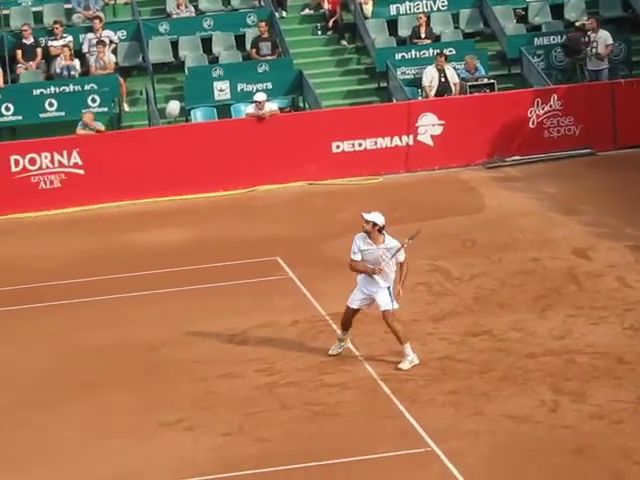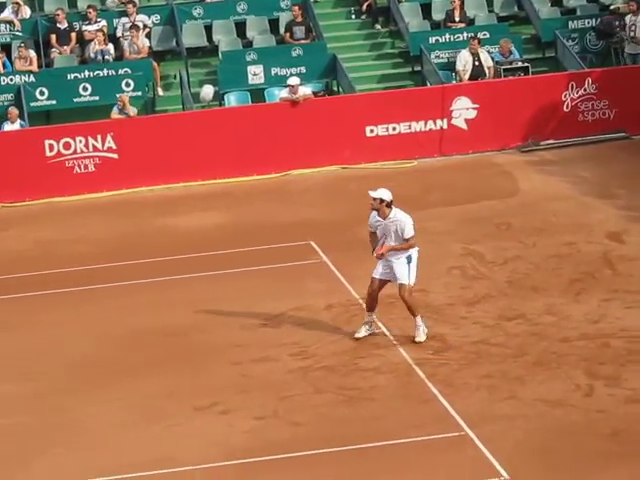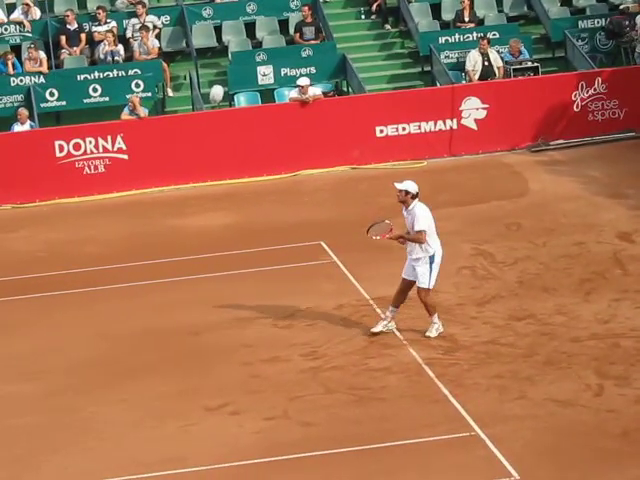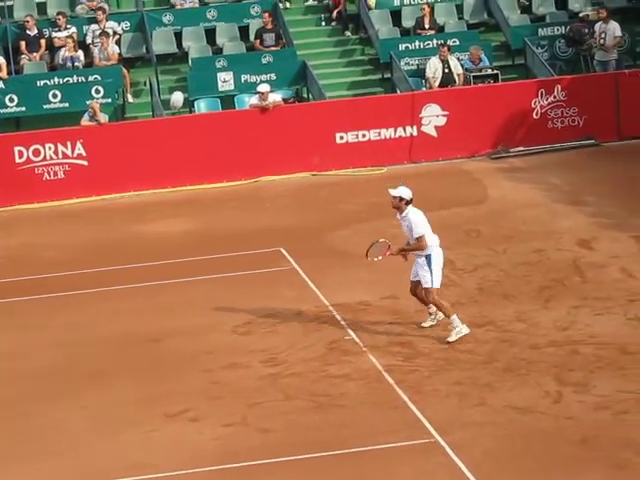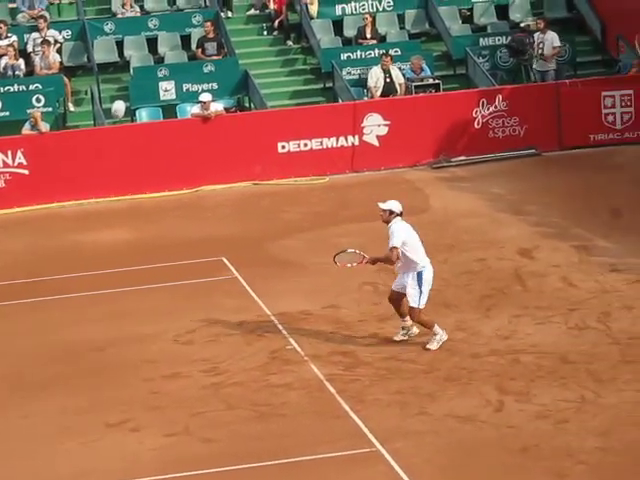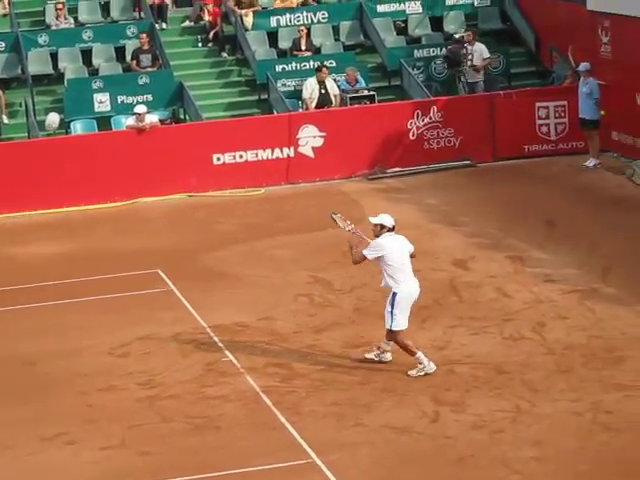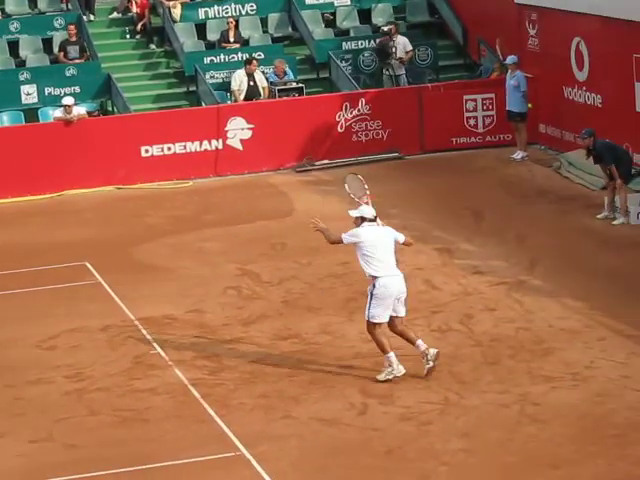
dt=0.3s
person 1, frame 1
left shoulder: (393, 245)
right shoulder: (359, 239)
left elbow: (403, 263)
right elbow: (352, 265)
left wrist: (399, 284)
right wrist: (371, 269)
left hip: (383, 286)
right hip: (365, 283)
left knee: (389, 320)
right knee: (347, 316)
left ankle: (410, 356)
right ankle: (342, 341)
person 1, frame 2
left shoulder: (403, 219)
right shoulder: (374, 217)
left elbow: (412, 243)
left wrist: (390, 247)
right wrist: (376, 248)
left hip: (405, 258)
right hip: (386, 258)
left knee: (405, 295)
right knee: (372, 291)
left ankle: (419, 325)
right ankle: (369, 325)
person 1, frame 3
left shoulder: (420, 211)
right shoulder: (408, 209)
left elbow: (421, 238)
left wrist: (400, 236)
right wrist: (405, 238)
left hip: (428, 257)
right hip: (414, 255)
left knee: (423, 295)
right knee: (403, 289)
left ankle: (436, 323)
right ankle: (387, 321)
person 1, frame 4
left shoulder: (414, 216)
right shoulder: (403, 215)
left elbow: (423, 244)
left wrist: (401, 250)
right wrist: (405, 249)
left hip: (430, 257)
right hip: (422, 257)
left knee: (432, 296)
right knee: (415, 290)
left ankle: (458, 326)
right ankle: (434, 314)
person 1, frame 5
left shoulder: (397, 228)
right shoulder: (398, 225)
left elbow: (392, 257)
left wrist: (376, 259)
right wrist: (385, 258)
left hip: (419, 273)
right hip: (409, 271)
left knee: (415, 315)
right knee: (393, 298)
left ankle: (438, 334)
right ankle: (408, 328)
person 1, frame 6
left shoulder: (381, 243)
right shoulder: (400, 239)
left elbow: (356, 260)
right elbow: (413, 254)
left wrist: (353, 244)
left hip: (402, 292)
right hip: (413, 287)
left knee: (396, 335)
right knee: (393, 324)
left ankle: (425, 364)
right ankle: (382, 352)
person 1, frame 7
left shoulder: (359, 233)
right shoulder: (387, 230)
left elbow: (332, 240)
right elbow: (409, 242)
left wrist: (323, 229)
left hip: (382, 285)
right hip: (398, 281)
left knee: (373, 328)
right knee: (396, 327)
left ankle: (393, 366)
right ankle: (427, 352)
